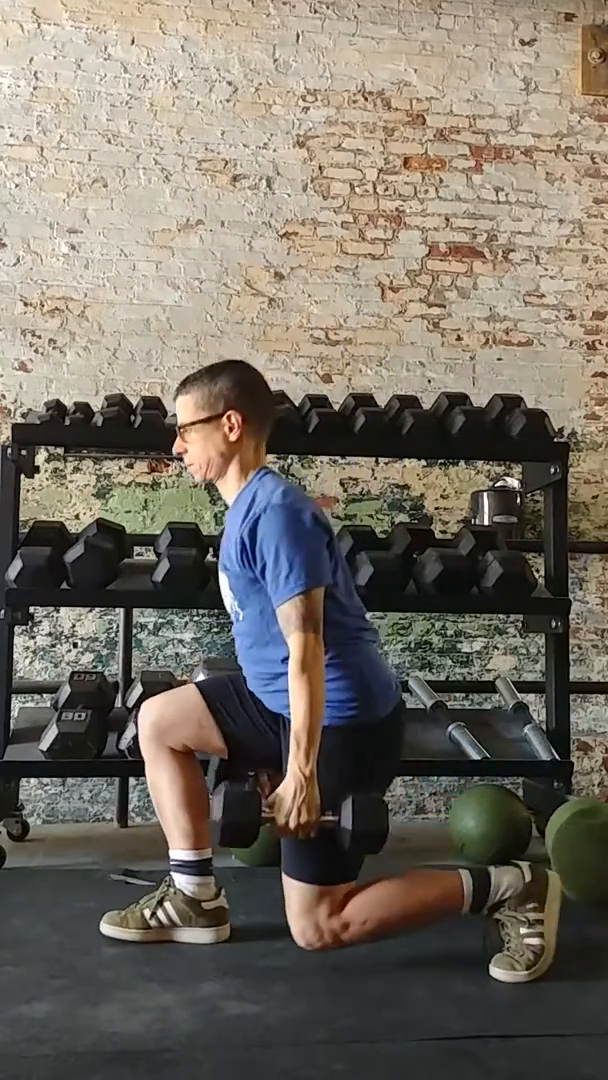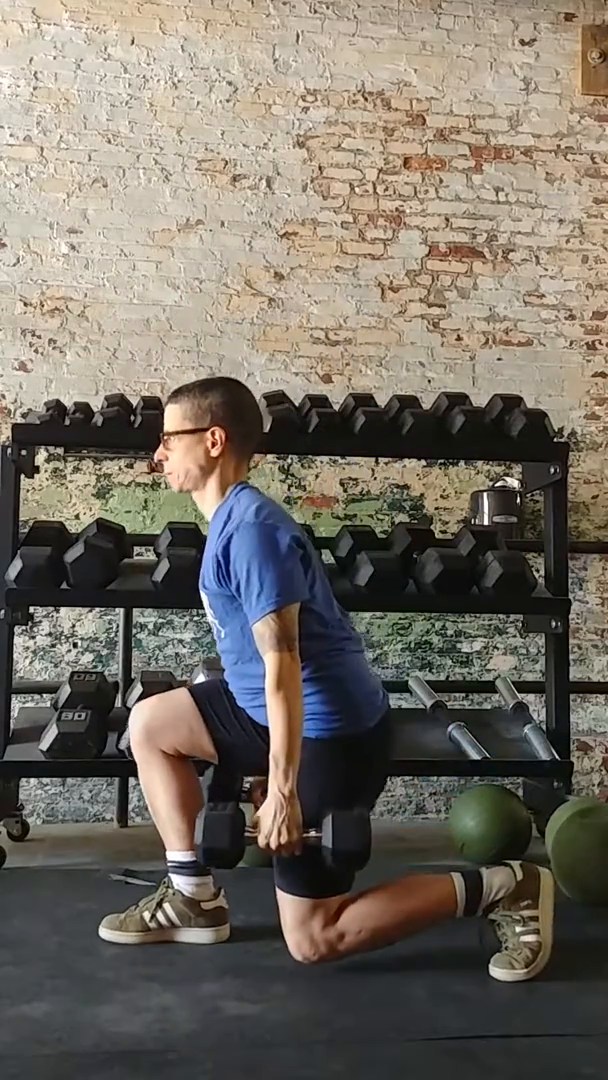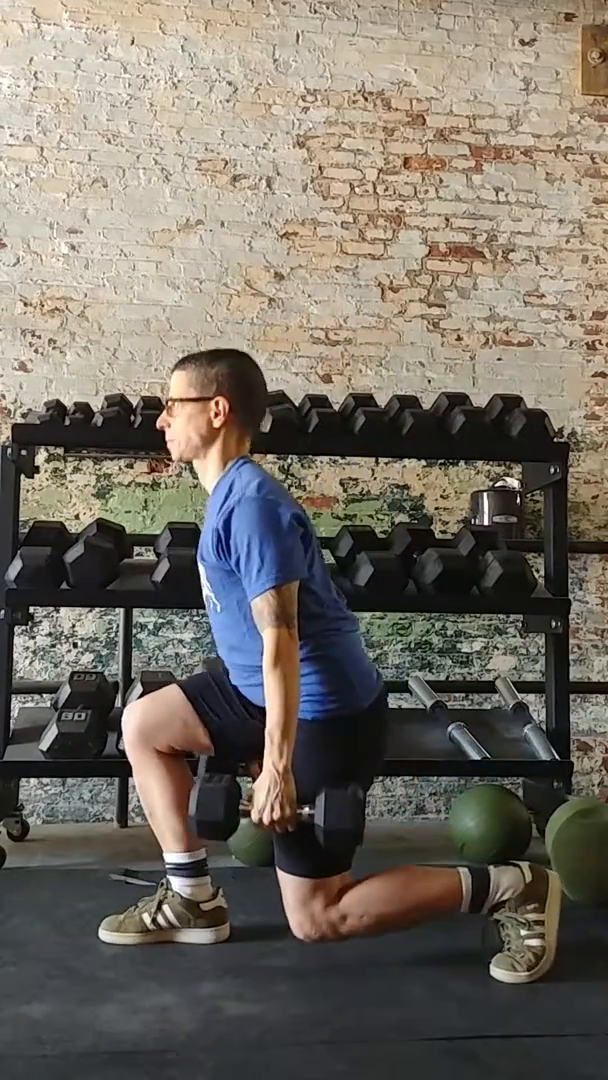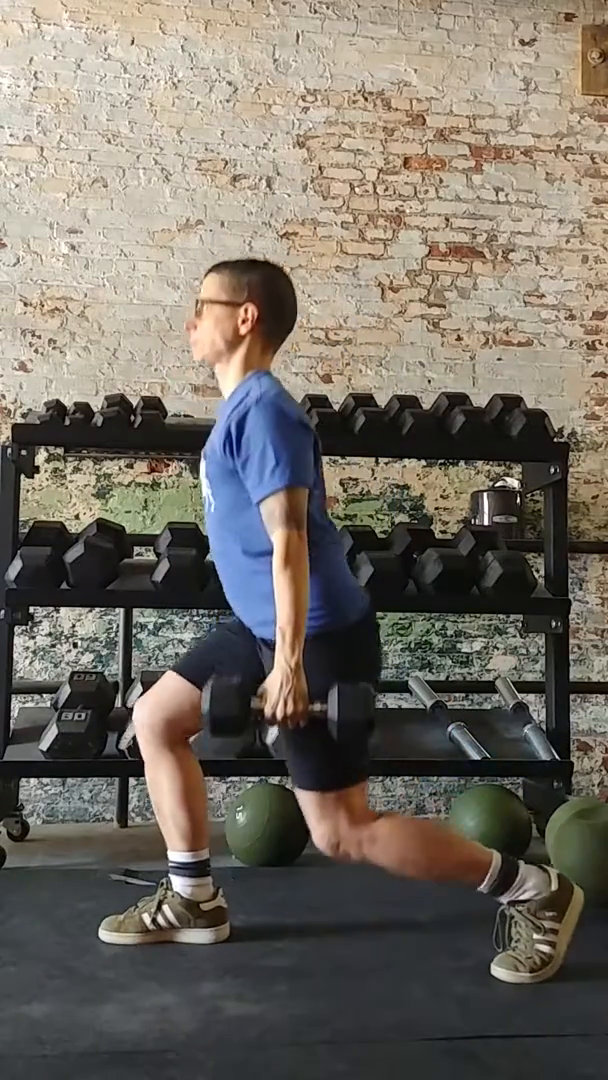
dt=0.3s
person 1, frame 1
left shoulder: (275, 510)
right shoulder: (249, 505)
left elbow: (307, 647)
left wrist: (301, 771)
right wrist: (281, 742)
left hip: (343, 719)
right hip: (285, 701)
left knee: (317, 926)
right knee: (158, 723)
left ankle: (513, 890)
right ankle: (194, 898)
person 1, frame 2
left shoulder: (251, 529)
right shoulder: (231, 521)
left elbow: (283, 667)
left wrist: (282, 792)
right wrist: (268, 766)
left hip: (330, 732)
right hip: (284, 715)
left knee: (314, 939)
right knee: (149, 725)
left ankle: (506, 889)
right ankle: (194, 899)
person 1, frame 3
left shoulder: (251, 503)
right shoulder: (229, 496)
left elbow: (281, 643)
left wrist: (276, 767)
right wrist: (260, 740)
left hip: (325, 712)
right hip: (273, 694)
left knee: (315, 917)
right knee: (142, 726)
left ankle: (512, 889)
right ankle: (192, 898)
person 1, frame 4
left shoulder: (263, 408)
right shoulder: (242, 407)
left elbow: (290, 542)
left wrist: (292, 662)
left hip: (321, 636)
right hip: (262, 627)
left knee: (341, 830)
right knee: (154, 718)
left ankle: (535, 891)
right ankle: (193, 901)
